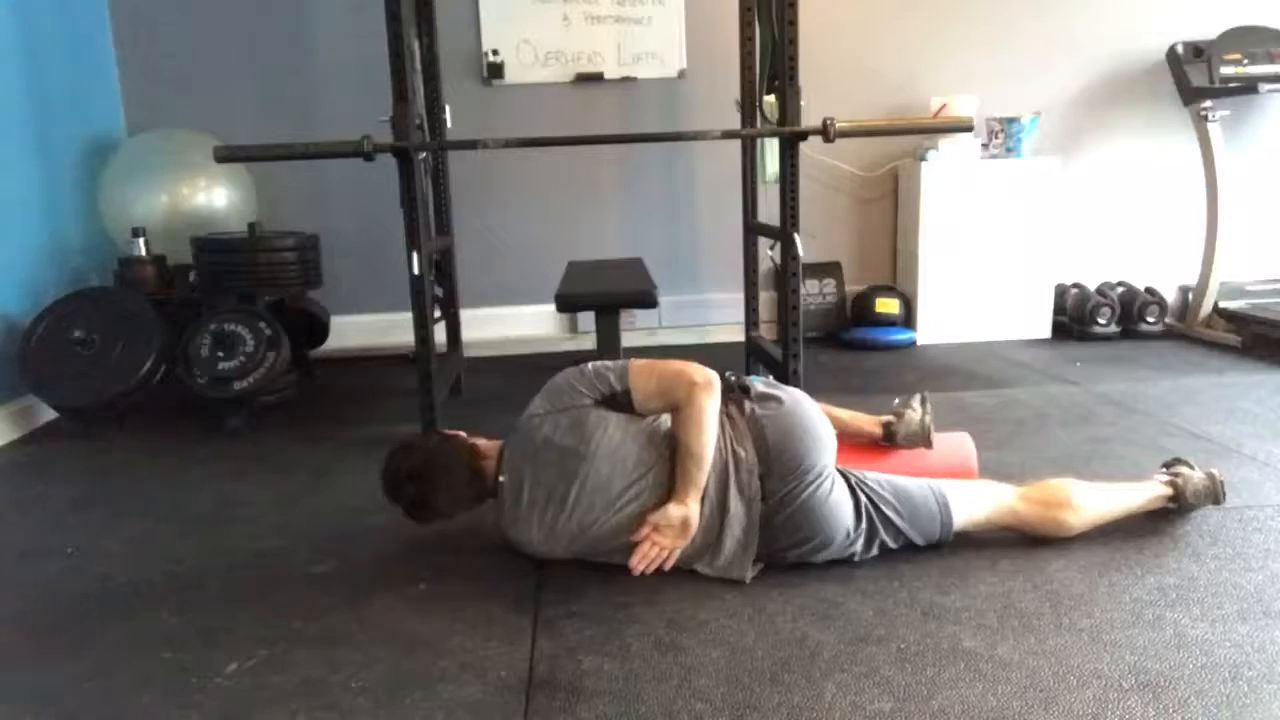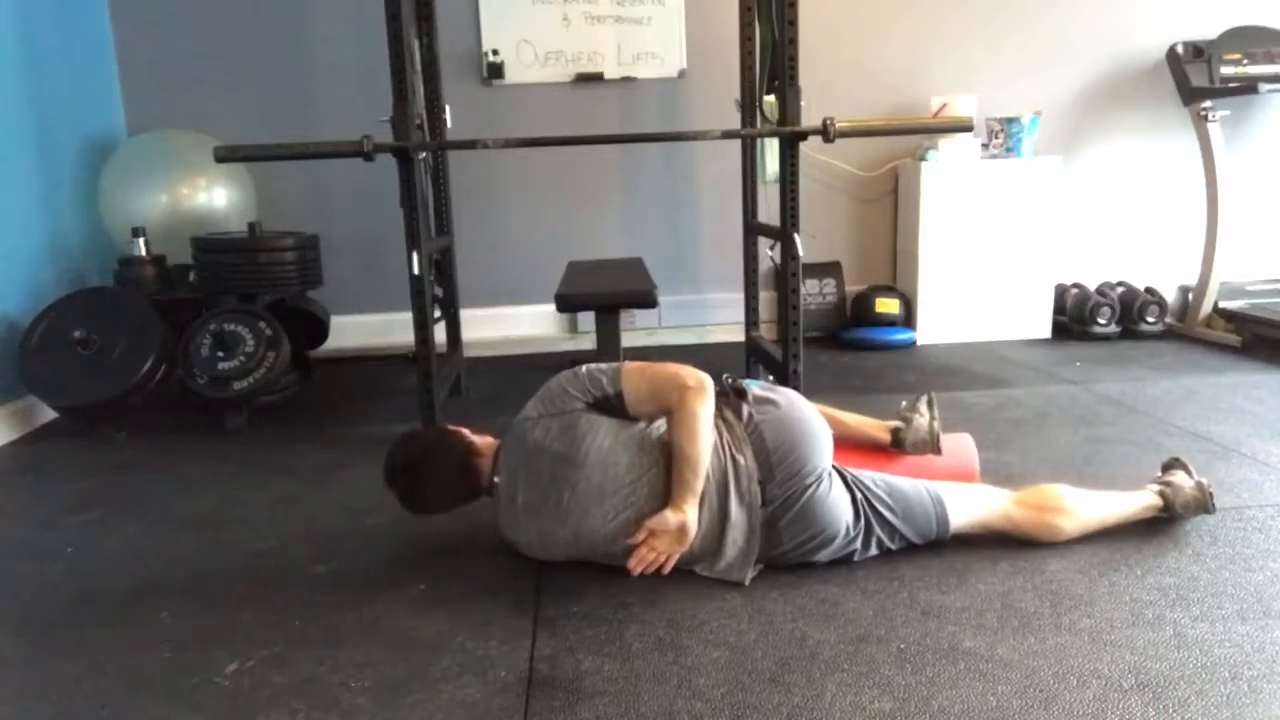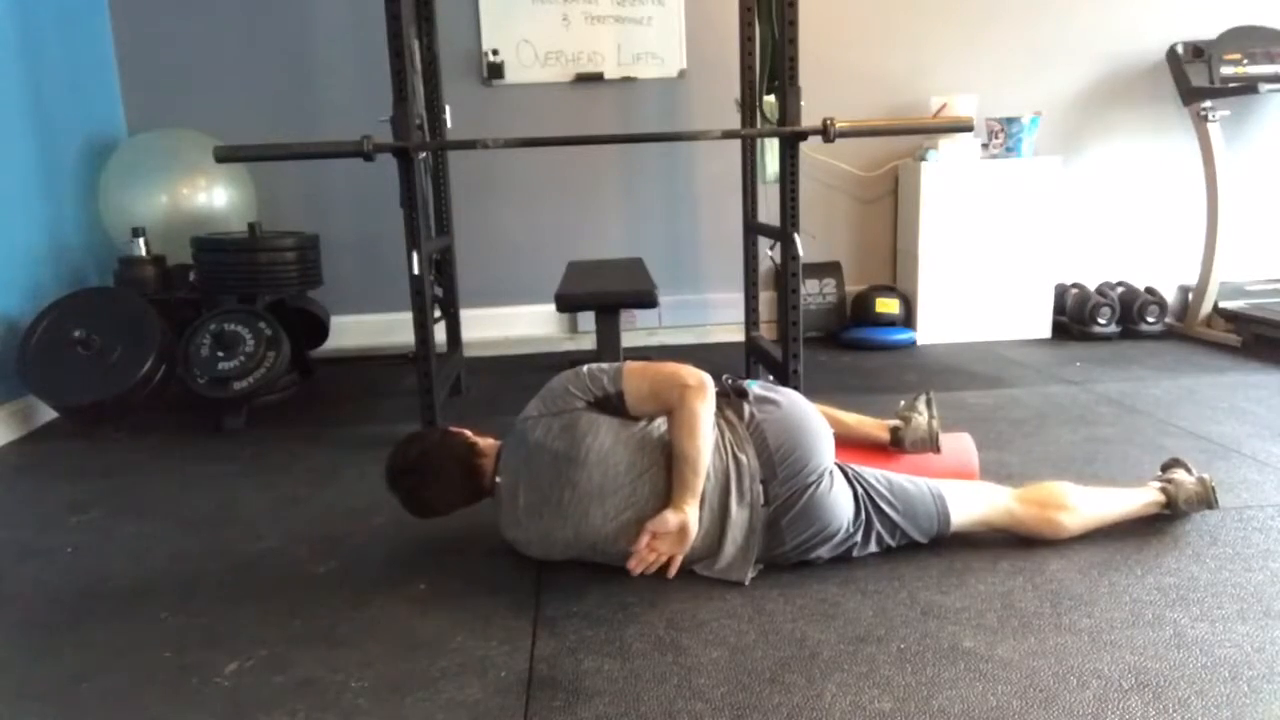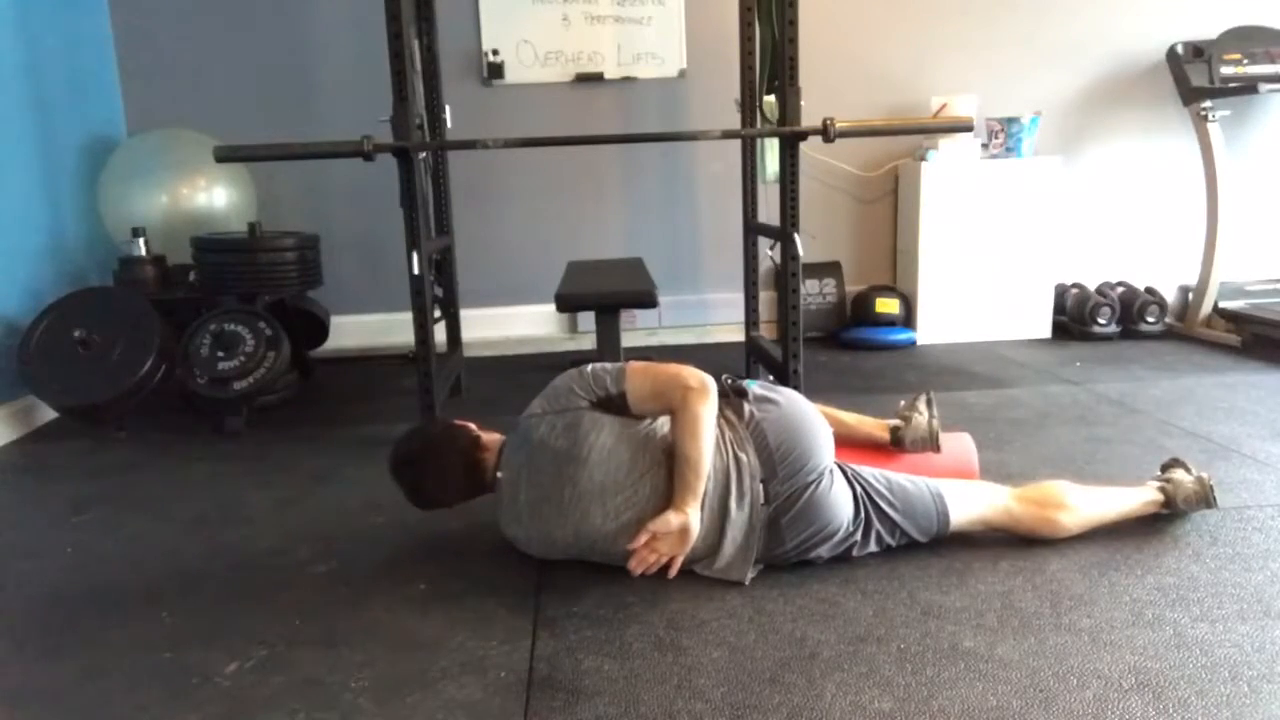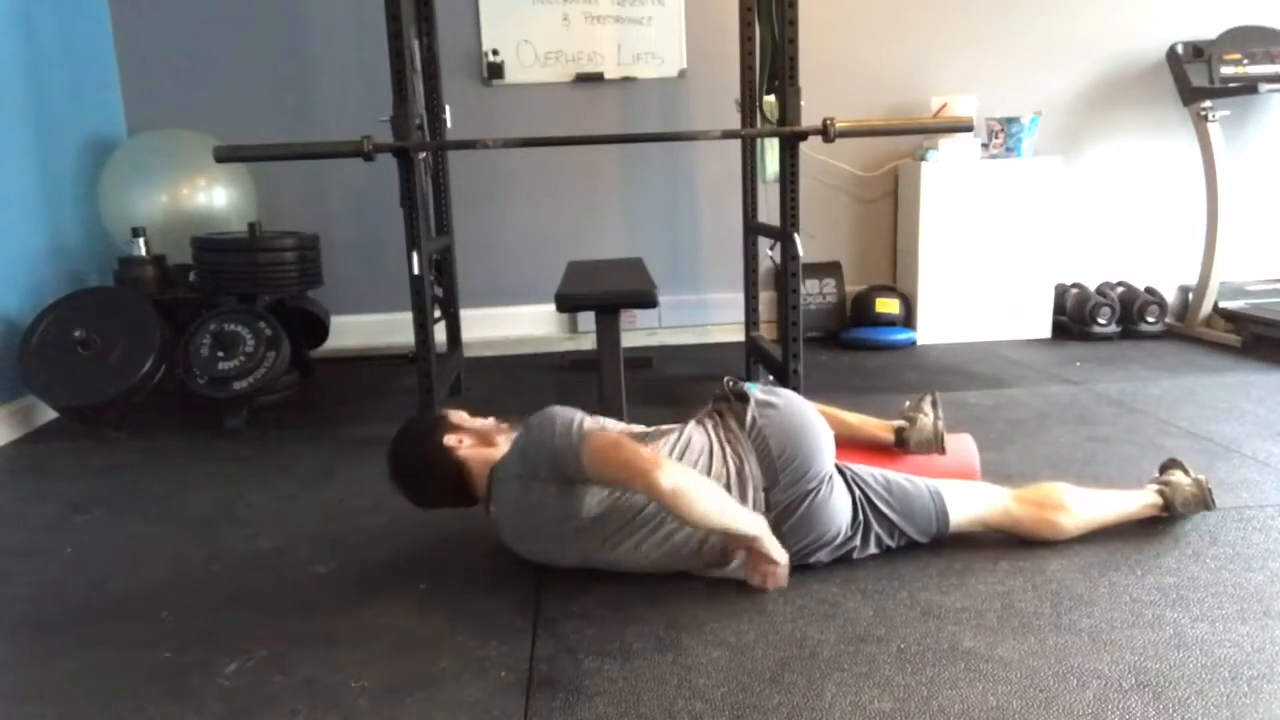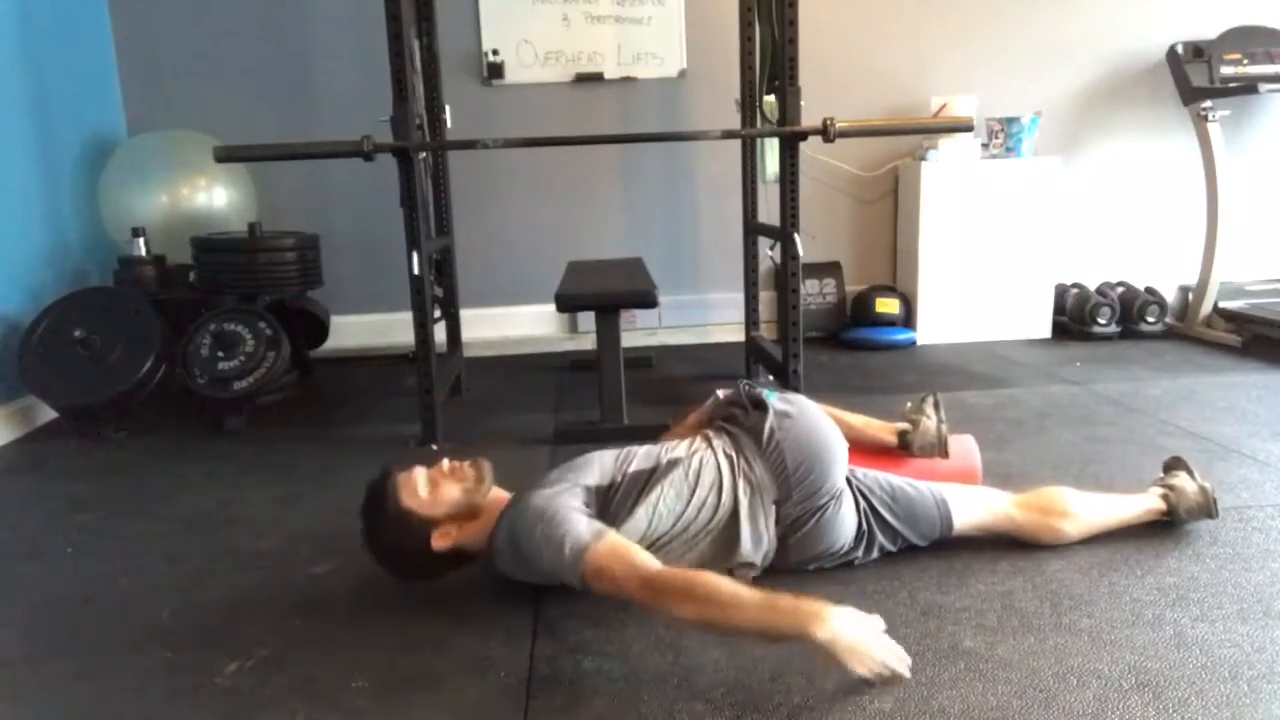
dt=0.7s
person 1, frame 1
left shoulder: (524, 531)
right shoulder: (557, 397)
right elbow: (698, 383)
right wrist: (686, 498)
left hip: (788, 522)
right hip: (768, 427)
left knee: (999, 501)
left ankle: (1167, 485)
person 1, frame 2
left shoulder: (522, 532)
right shoulder: (551, 404)
right elbow: (691, 386)
right wrist: (684, 504)
left hip: (790, 520)
right hip: (766, 424)
left knee: (996, 509)
left ankle: (1159, 496)
person 1, frame 3
left shoulder: (523, 532)
right shoulder: (555, 402)
right elbow: (692, 386)
right wrist: (685, 504)
left hip: (787, 516)
right hip: (769, 428)
left ankle: (1162, 490)
person 1, frame 4
left shoulder: (522, 530)
right shoulder: (556, 403)
right elbow: (695, 388)
right wrist: (685, 507)
left hip: (786, 522)
right hip: (786, 469)
person 1, frame 5
left shoulder: (514, 530)
right shoulder: (540, 437)
right elbow: (654, 475)
right wrist: (755, 532)
right hip: (802, 516)
left ankle: (925, 440)
person 1, frame 6
left shoulder: (519, 535)
right shoulder: (536, 525)
right elbow: (658, 590)
left wrist: (695, 417)
right wrist: (818, 621)
right hip: (808, 524)
right knee: (1007, 510)
left ankle: (940, 445)
right ankle: (1161, 496)
